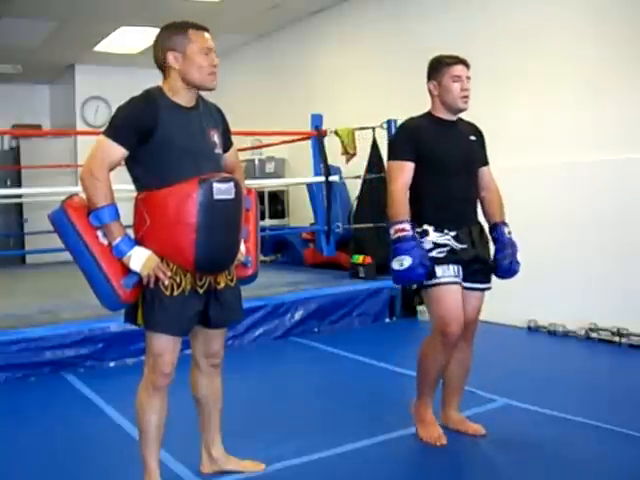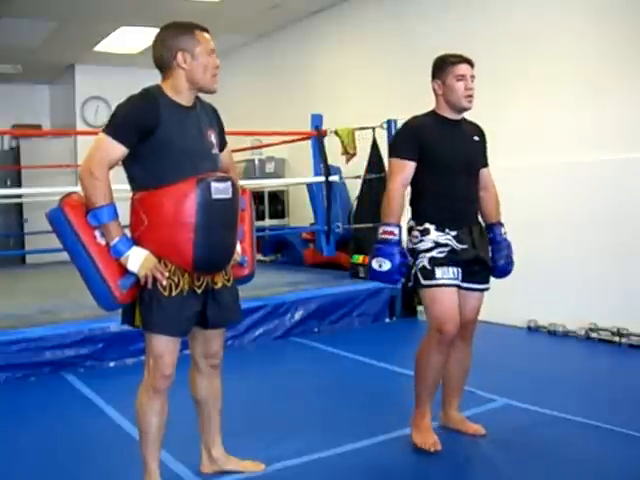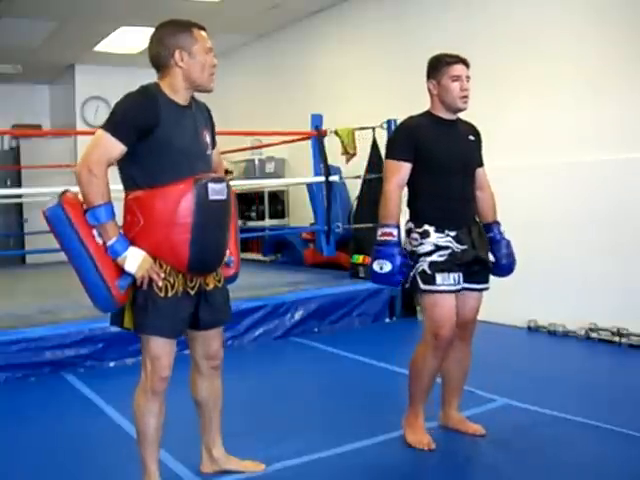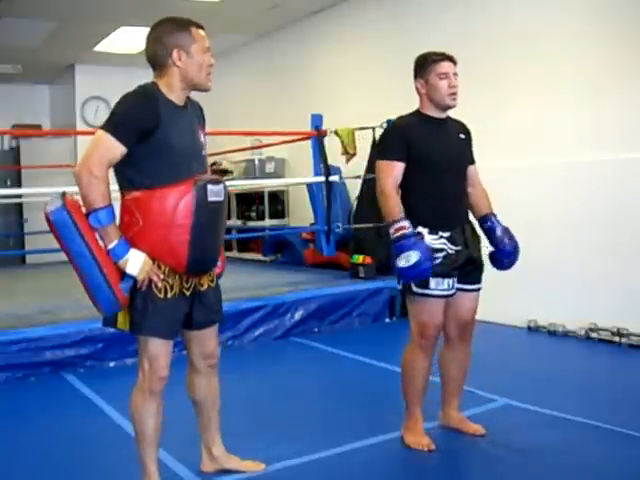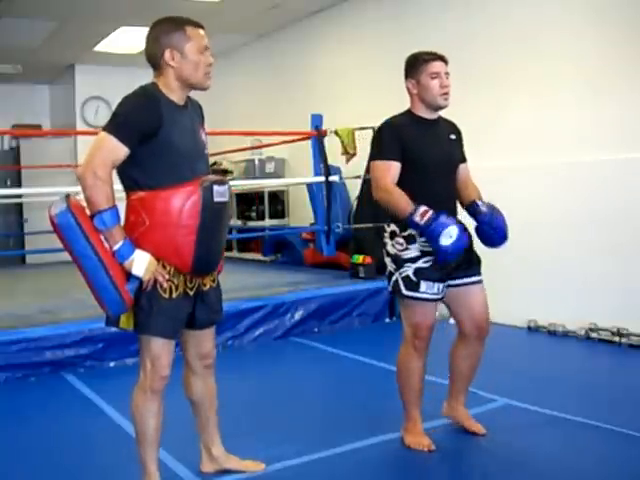
dt=0.2s
person 1, frame 1
left shoulder: (213, 114)
right shoulder: (143, 110)
left elbow: (235, 174)
right elbow: (93, 173)
right wrist: (125, 247)
right hip: (168, 261)
left knee: (210, 357)
right knee: (161, 368)
person 1, frame 2
left shoulder: (208, 114)
right shoulder: (143, 108)
left elbow: (229, 175)
right elbow: (92, 171)
left wrist: (235, 234)
right wrist: (123, 247)
right hip: (165, 262)
left knee: (209, 359)
right knee: (161, 370)
person 1, frame 3
left shoulder: (201, 113)
right shoulder: (142, 105)
right elbow: (90, 169)
right wrist: (119, 247)
right hip: (160, 263)
left knee: (210, 359)
right knee: (157, 372)
person 1, frame 4
left shoulder: (194, 111)
right shoulder: (141, 105)
right elbow: (89, 171)
right wrist: (119, 249)
right hip: (156, 264)
left knee: (207, 358)
right knee: (154, 373)
person 1, frame 5
left shoulder: (193, 110)
right shoulder: (142, 106)
right elbow: (92, 173)
right wrist: (125, 250)
right hip: (159, 263)
left knee: (203, 360)
right knee: (156, 372)
person 2, frame 1
left shoulder: (473, 133)
right shoulder: (412, 132)
left elbow: (487, 187)
right elbow: (398, 188)
left wrist: (501, 232)
right wrist: (403, 238)
left hip: (472, 239)
right hip: (433, 240)
left knee: (466, 333)
right knee: (449, 328)
left ankle: (451, 412)
right ankle: (423, 407)
person 2, frame 2
left shoulder: (475, 133)
right shoulder: (416, 130)
right elbow: (396, 186)
left wrist: (497, 233)
right wrist: (388, 238)
left hip: (472, 238)
right hip: (433, 237)
left knee: (464, 332)
right knee: (444, 328)
left ankle: (451, 412)
right ankle: (421, 416)
person 2, frame 3
left shoulder: (471, 133)
right shoulder: (411, 130)
right elbow: (392, 188)
left wrist: (495, 233)
right wrist: (387, 240)
left hip: (471, 239)
right hip: (432, 240)
left knee: (463, 332)
right knee: (440, 333)
left ankle: (451, 412)
right ankle: (414, 417)
person 2, frame 4
left shoulder: (460, 131)
right shoulder: (402, 130)
right elbow: (386, 187)
left wrist: (492, 225)
right wrist: (403, 234)
left hip: (463, 239)
right hip: (425, 242)
left knee: (461, 333)
right knee: (426, 335)
left ankle: (451, 411)
right ankle: (412, 421)
person 2, frame 5
left shoulder: (451, 130)
right shoulder: (393, 130)
right elbow: (383, 188)
left wrist: (480, 207)
right wrist: (426, 219)
left hip: (454, 239)
right hip: (415, 244)
left knee: (477, 326)
right knee: (418, 335)
left ankle: (456, 405)
right ankle: (412, 423)
